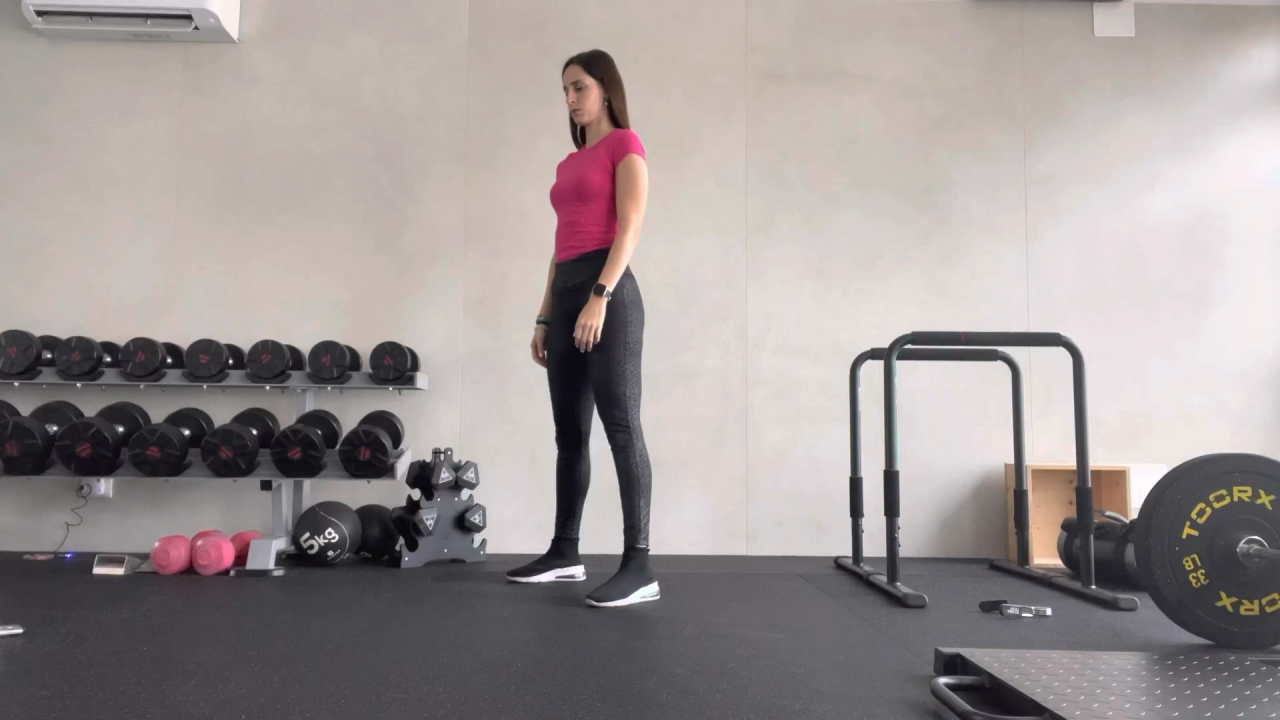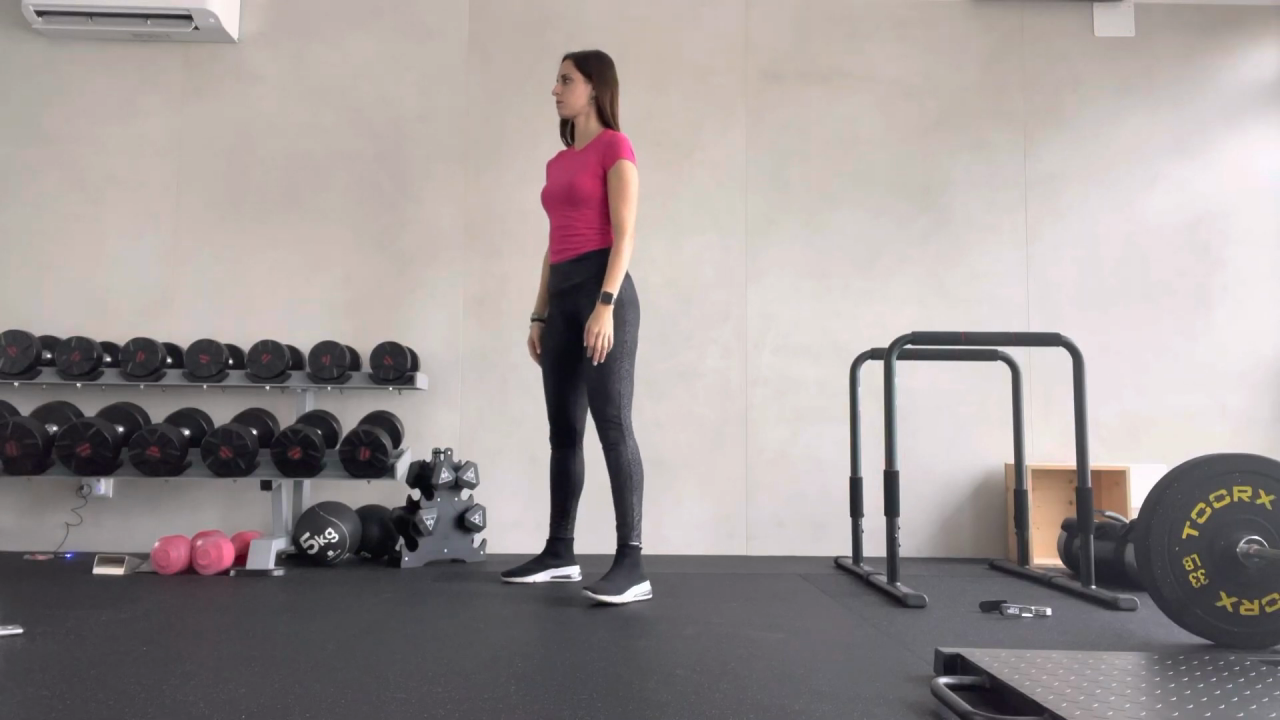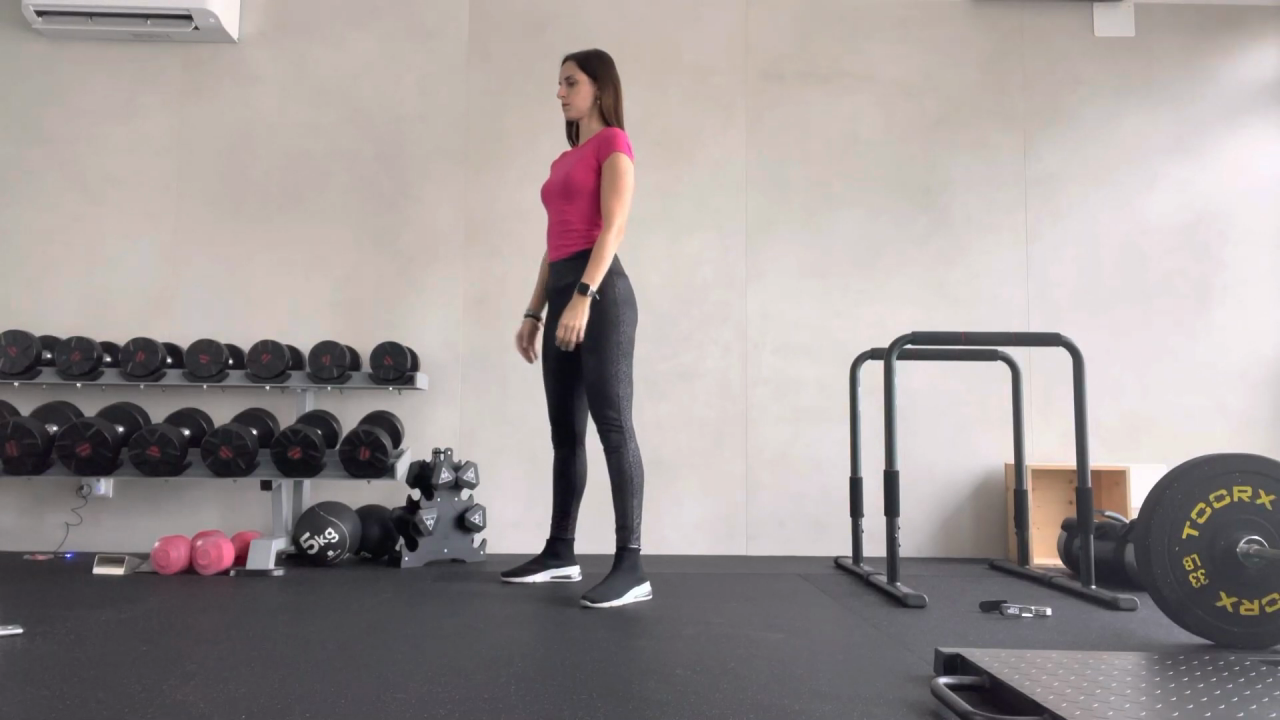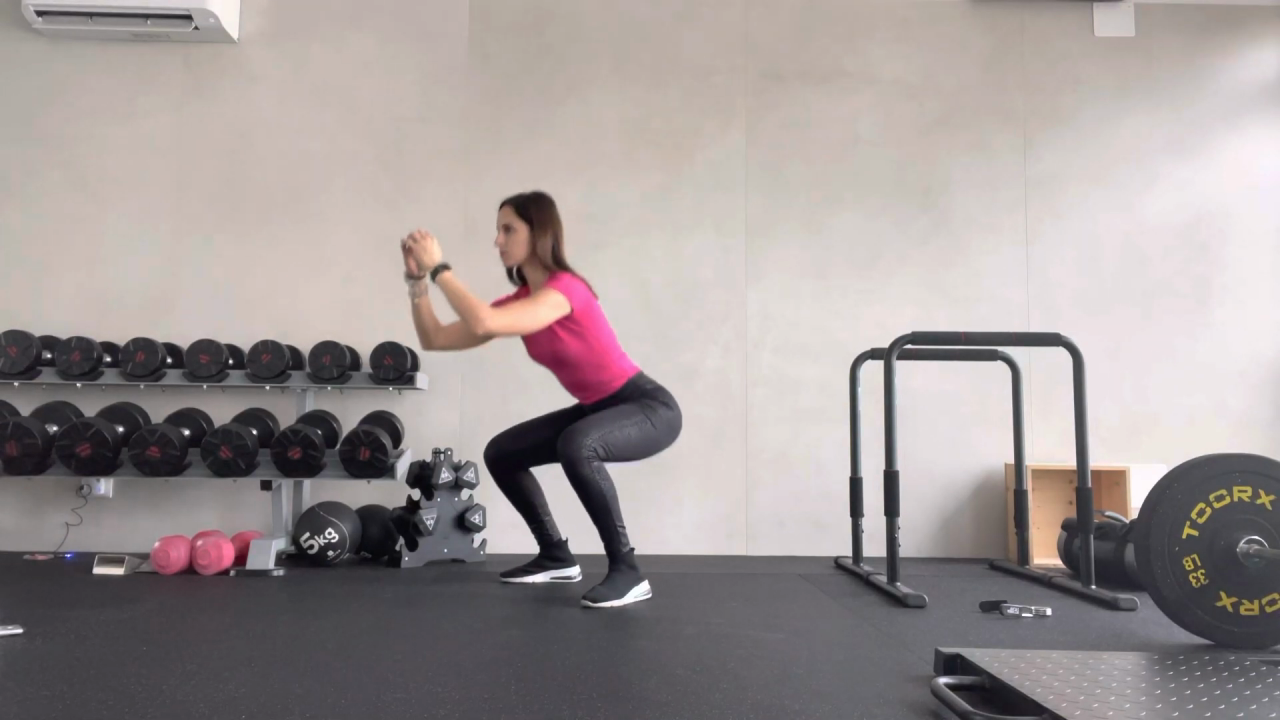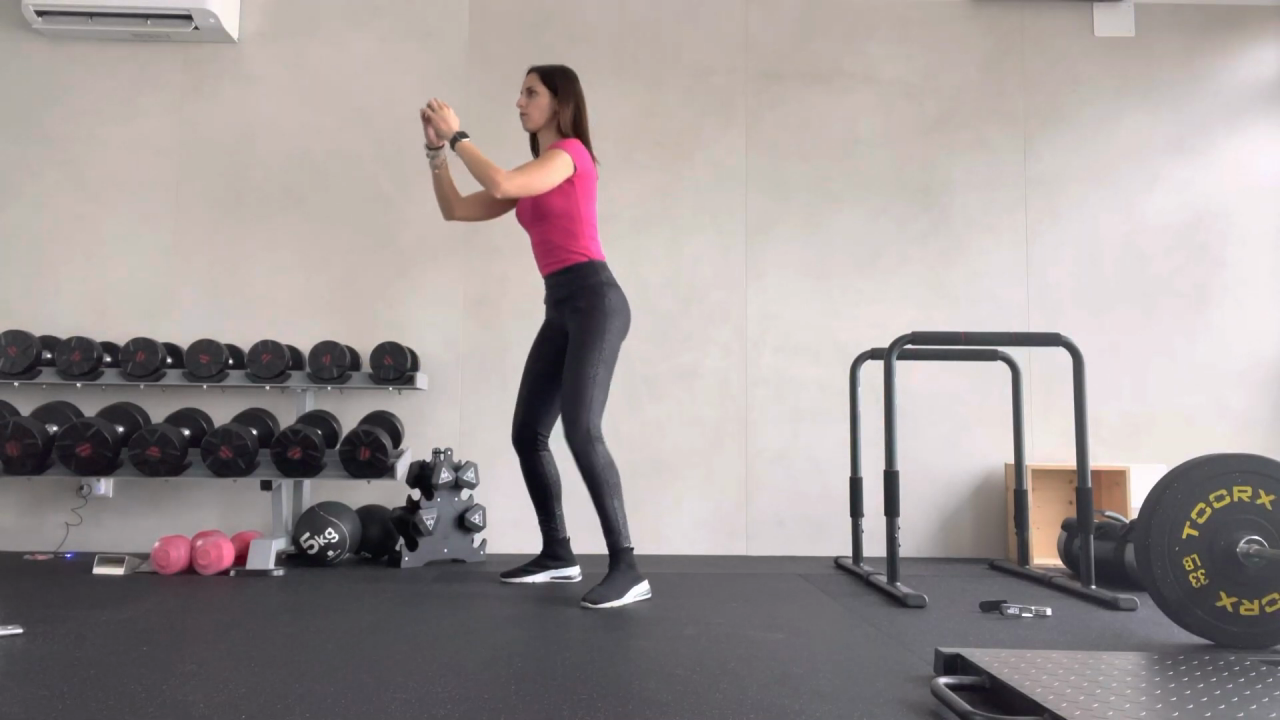
dt=1s
person 1, frame 1
left shoulder: (625, 144)
right shoulder: (569, 162)
left elbow: (630, 228)
left wrist: (600, 297)
right wrist: (544, 317)
left hip: (606, 290)
right hip: (567, 294)
left knee: (621, 426)
right knee: (569, 432)
left ankle: (639, 567)
right ankle: (565, 551)
person 1, frame 2
left shoulder: (614, 147)
right shoulder: (557, 162)
left elbow: (624, 234)
left wrist: (606, 304)
right wrist: (538, 315)
left hip: (601, 290)
right hip: (562, 296)
left knee: (612, 423)
right knee: (563, 430)
left ankle: (631, 562)
right ankle: (560, 551)
person 1, frame 3
left shoulder: (613, 143)
right shoulder: (563, 160)
left elbow: (612, 228)
left wrist: (582, 297)
right wrist: (533, 312)
left hip: (599, 291)
right hip: (563, 294)
left knee: (612, 425)
right knee: (564, 430)
left ankle: (631, 567)
right ankle: (560, 550)
person 1, frame 4
left shoulder: (564, 289)
right shoulder: (520, 303)
left elbow: (484, 325)
right elbow: (435, 339)
left wrist: (439, 268)
right wrist: (417, 278)
left hip: (650, 408)
right hip: (599, 406)
left knee: (576, 446)
right knee: (501, 454)
left ankle: (626, 570)
right ankle: (556, 555)
person 1, frame 5
left shoulder: (571, 153)
right shoulder: (537, 173)
left elbow: (499, 184)
right elbow: (457, 209)
left wrist: (458, 134)
right wrist: (437, 149)
left hip: (594, 299)
right hip: (561, 308)
left knee: (580, 429)
right knee: (527, 434)
left ankle: (626, 568)
right ankle: (558, 554)
